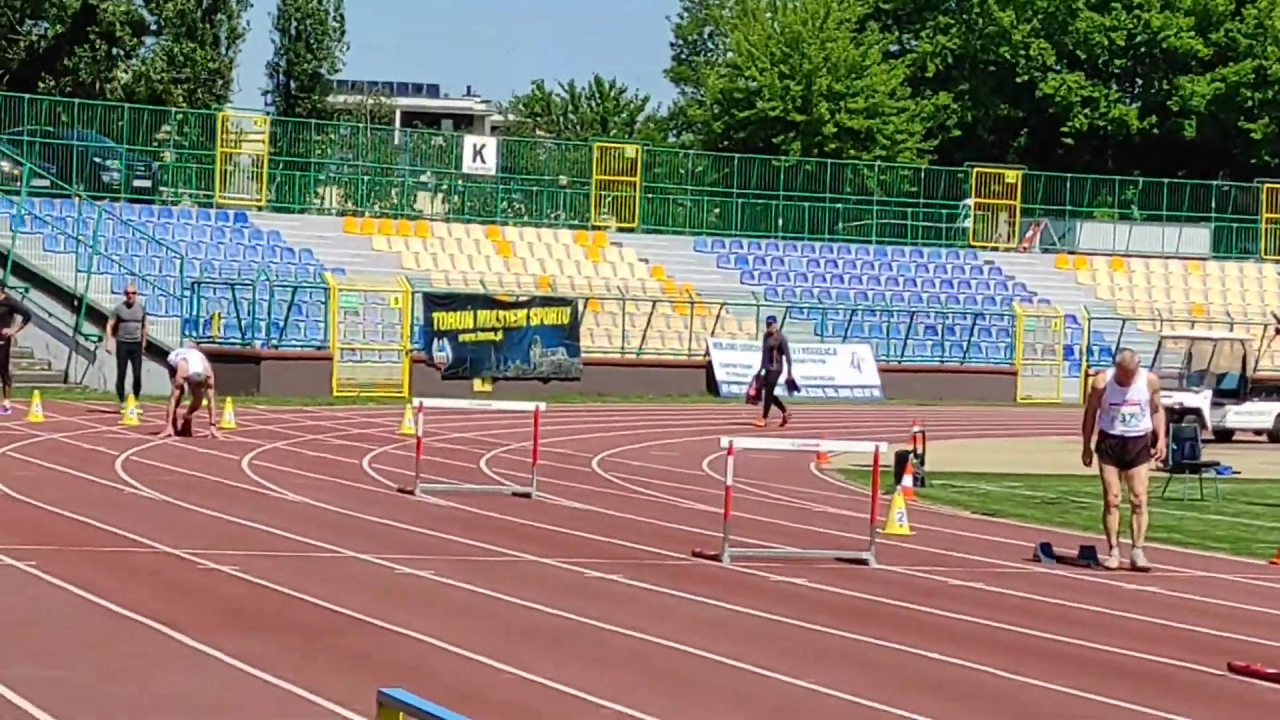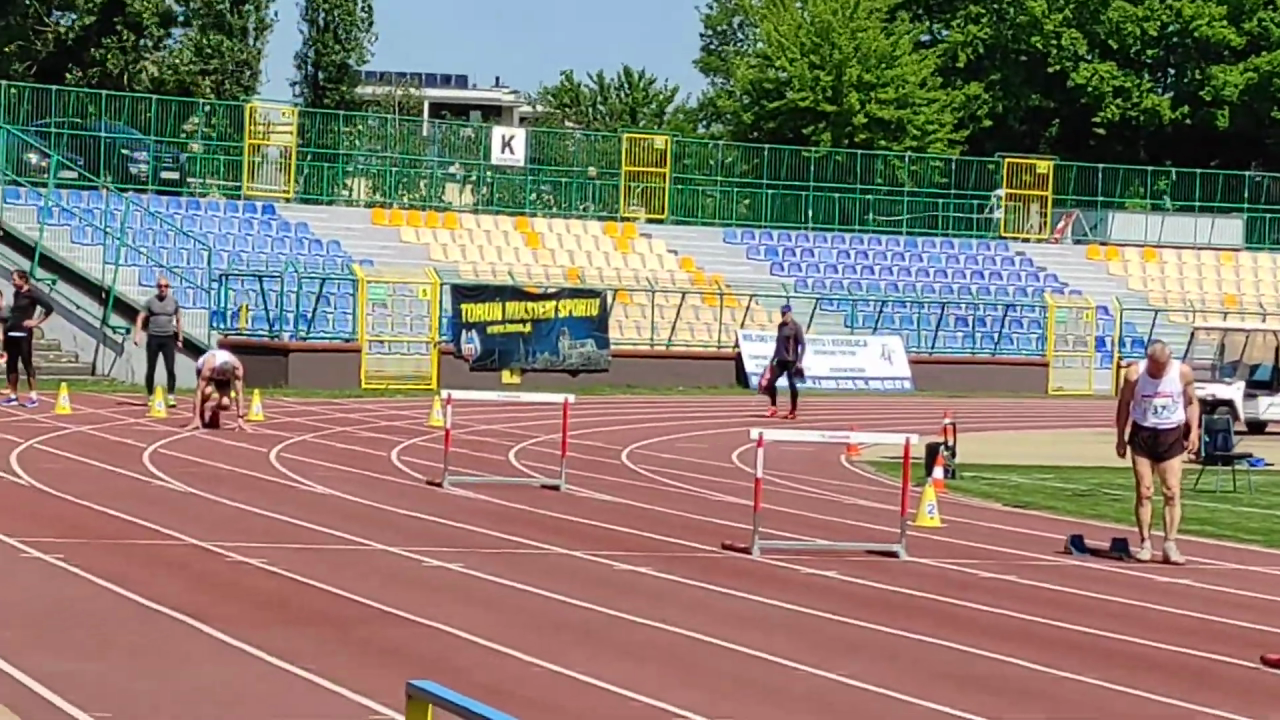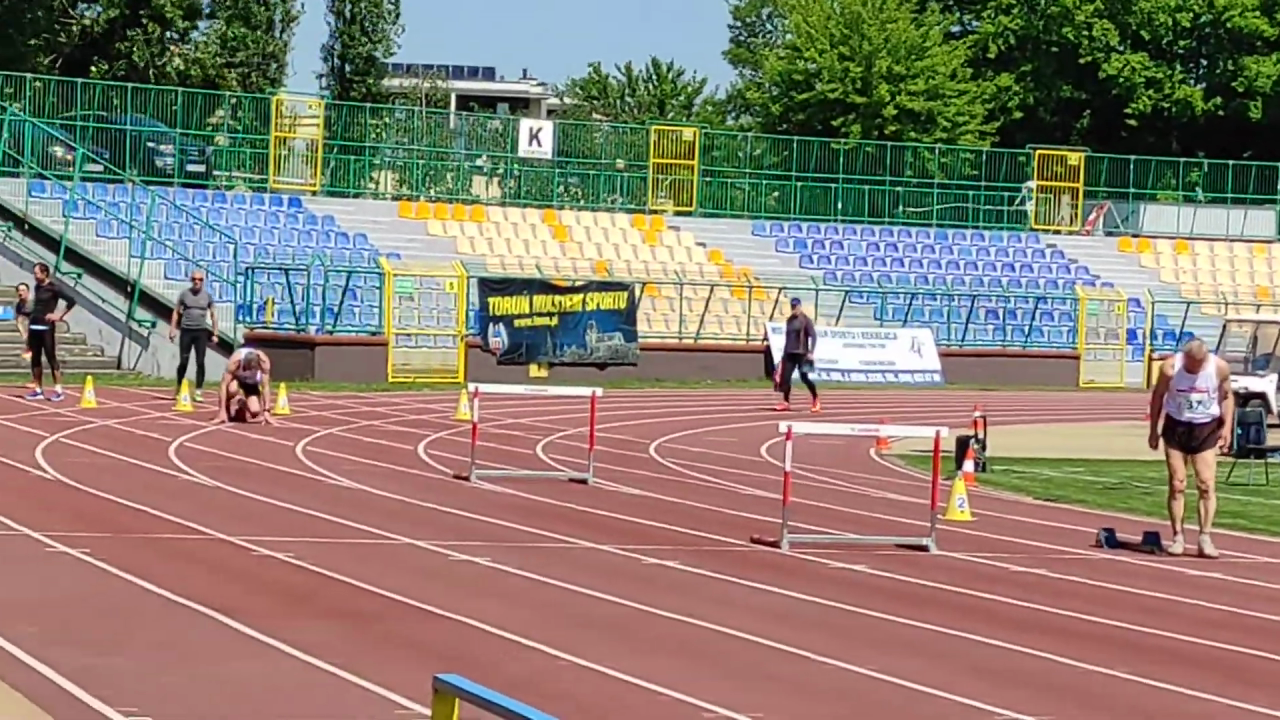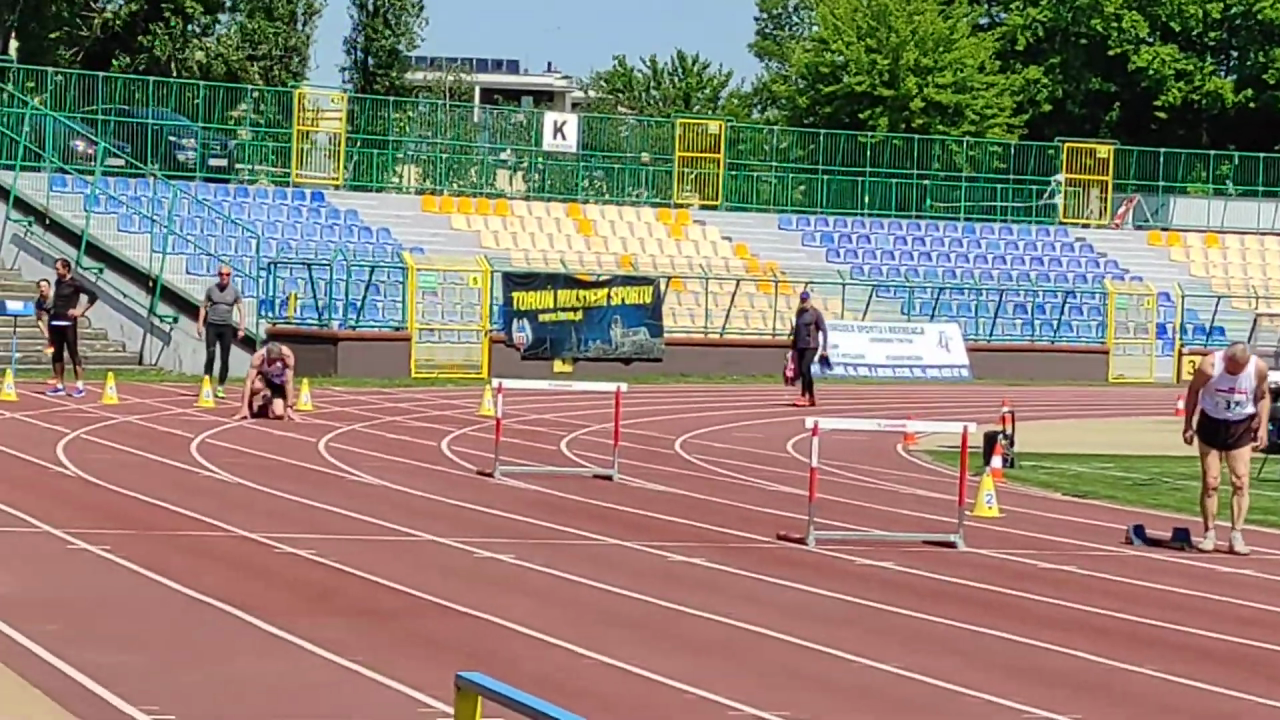
dt=0.3s
person 1, frame 1
left shoulder: (1150, 380)
right shoulder: (1102, 382)
left elbow: (1157, 410)
right elbow: (1091, 413)
left wrist: (1161, 439)
right wrist: (1087, 446)
left hip: (1138, 443)
right hip: (1109, 442)
left knee: (1139, 500)
right knee: (1112, 500)
left ankle: (1138, 551)
right ankle: (1113, 551)
person 1, frame 2
left shoulder: (1183, 372)
right shoulder: (1134, 374)
left elbow: (1191, 402)
right elbow: (1124, 404)
left wrist: (1194, 432)
right wrist: (1121, 438)
left hip: (1172, 435)
right hip: (1142, 434)
left knee: (1172, 492)
right knee: (1144, 491)
left ankle: (1170, 544)
right ankle: (1145, 544)
person 1, frame 3
left shoulder: (1220, 367)
right shoulder: (1170, 367)
left elbow: (1227, 396)
right elbow: (1158, 396)
left wrist: (1227, 426)
right wrist: (1153, 429)
left hip: (1206, 428)
right hip: (1176, 427)
left knee: (1207, 484)
right knee: (1177, 484)
left ankle: (1205, 538)
right ankle: (1178, 537)
person 1, frame 4
left shoulder: (1259, 367)
right shoulder: (1209, 366)
left elbow: (1263, 395)
right elbow: (1193, 392)
left wrist: (1263, 426)
right wrist: (1188, 425)
left hip: (1241, 426)
right hip: (1211, 424)
left knee: (1241, 481)
right knee: (1210, 482)
left ankle: (1236, 535)
right ankle: (1209, 533)
